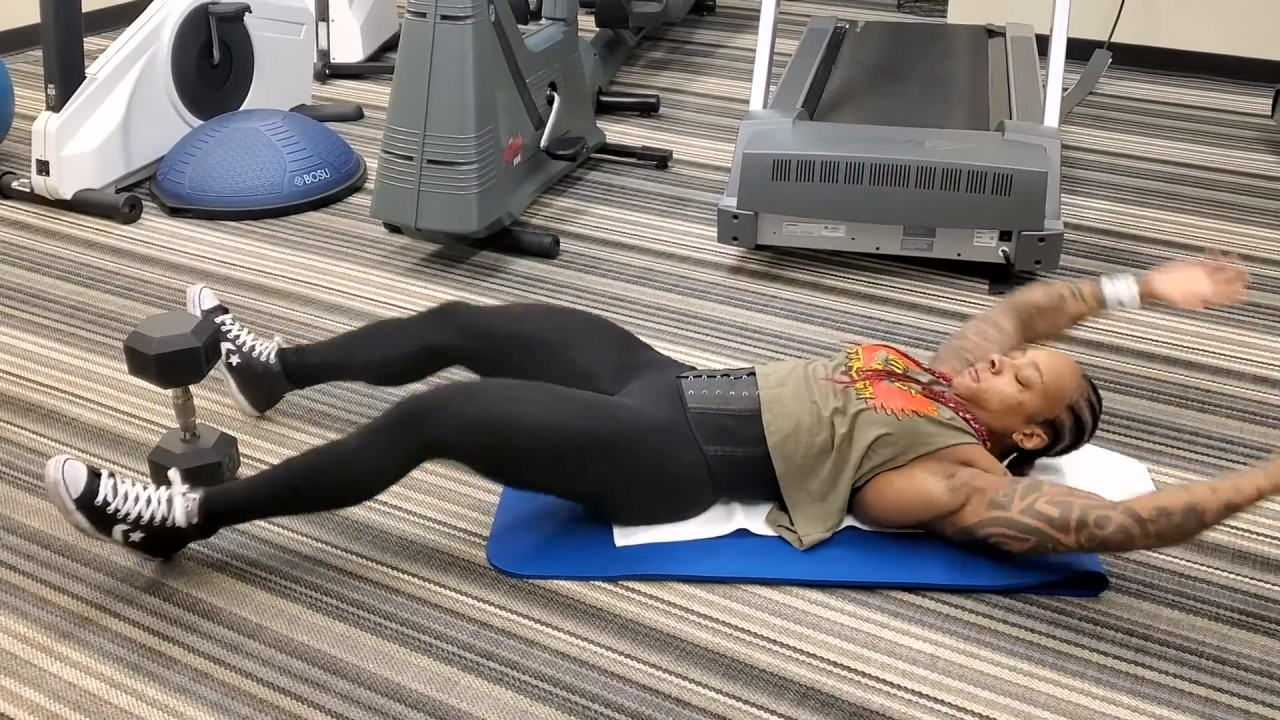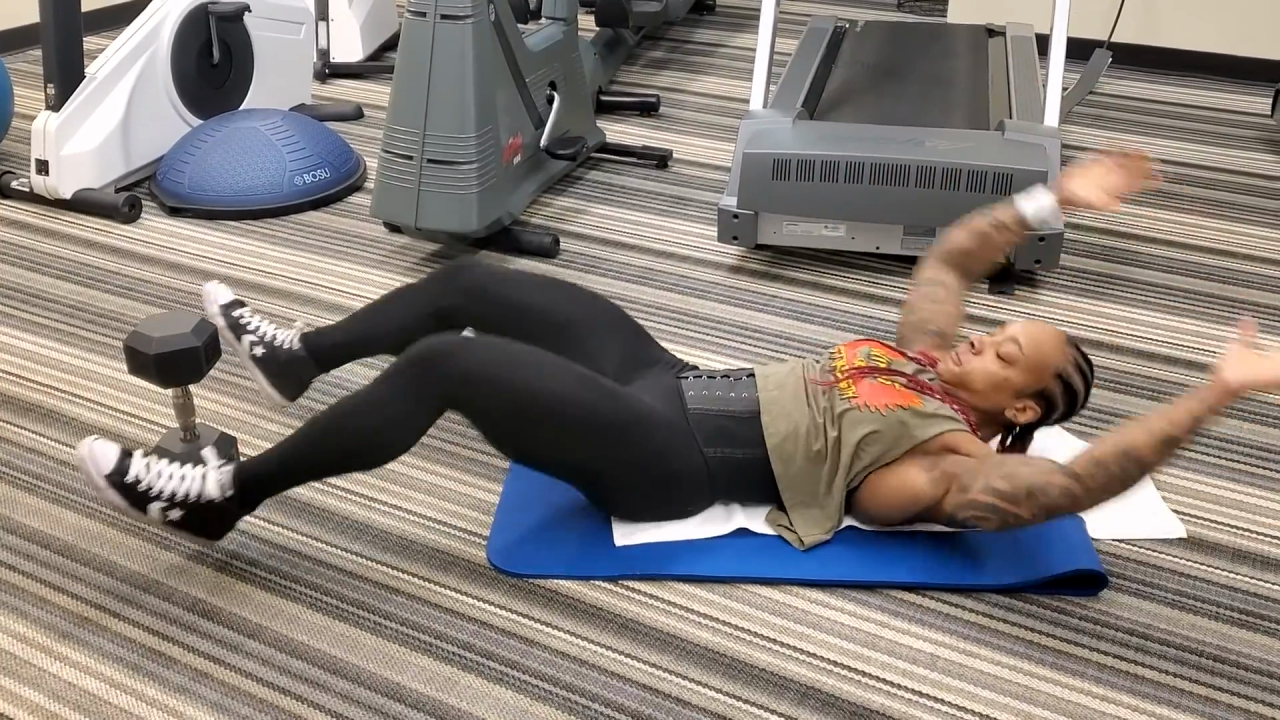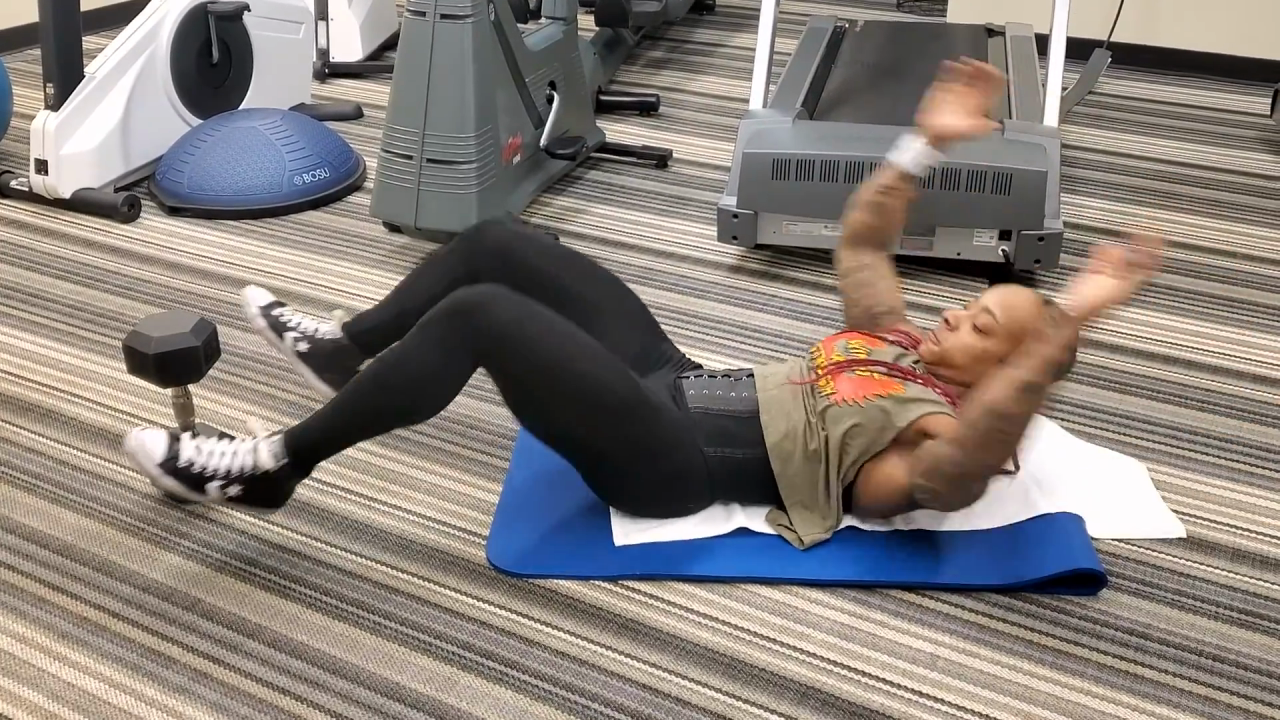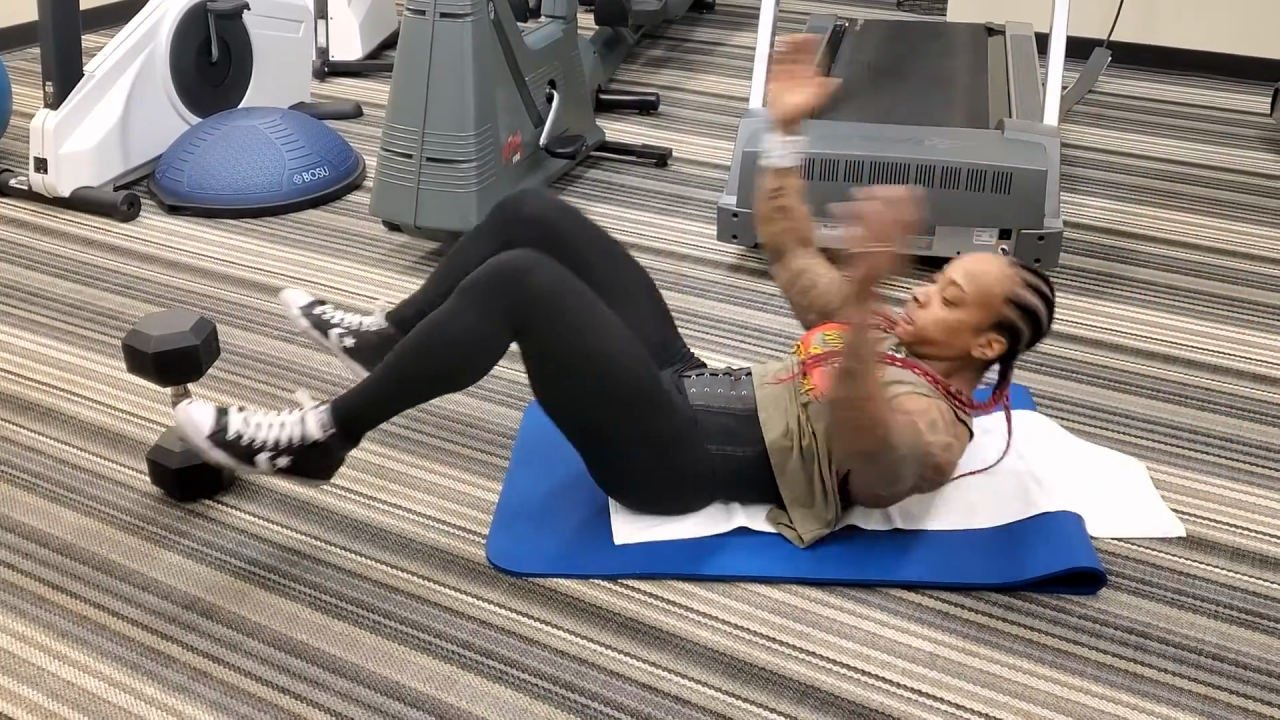
dt=0.1s
person 1, frame 1
left shoulder: (966, 478)
right shoulder: (948, 380)
left elbow: (1114, 518)
right elbow: (1020, 306)
left wrist: (1272, 481)
right wrist: (1143, 286)
left hip: (663, 458)
right hip: (669, 379)
left knee: (426, 422)
right knee: (458, 326)
left ankle: (186, 514)
right ankle: (272, 366)
person 1, frame 2
left shoulder: (962, 466)
right shoulder: (937, 364)
left elbow: (1079, 477)
right elbow: (951, 257)
right wrist: (1053, 196)
left hip: (666, 461)
right hip: (682, 393)
left knee: (452, 367)
right knee: (467, 283)
left ankle: (227, 490)
right ankle: (298, 354)
person 1, frame 3
left shoulder: (941, 445)
right shoulder: (902, 343)
left elbow: (988, 436)
right elbow: (861, 236)
left wrist: (1064, 327)
right wrist: (929, 137)
left hip: (664, 461)
right hip: (674, 379)
left knee: (472, 313)
right knee: (493, 241)
left ankle: (270, 468)
right ankle: (339, 351)
person 1, frame 4
left shoulder: (928, 435)
right shoulder: (893, 326)
left elbow: (858, 437)
right elbow: (787, 247)
right wrist: (788, 128)
left hip: (671, 461)
right hip: (691, 392)
left knee: (514, 279)
right knee: (535, 217)
left ankle: (323, 437)
right ankle: (380, 339)
